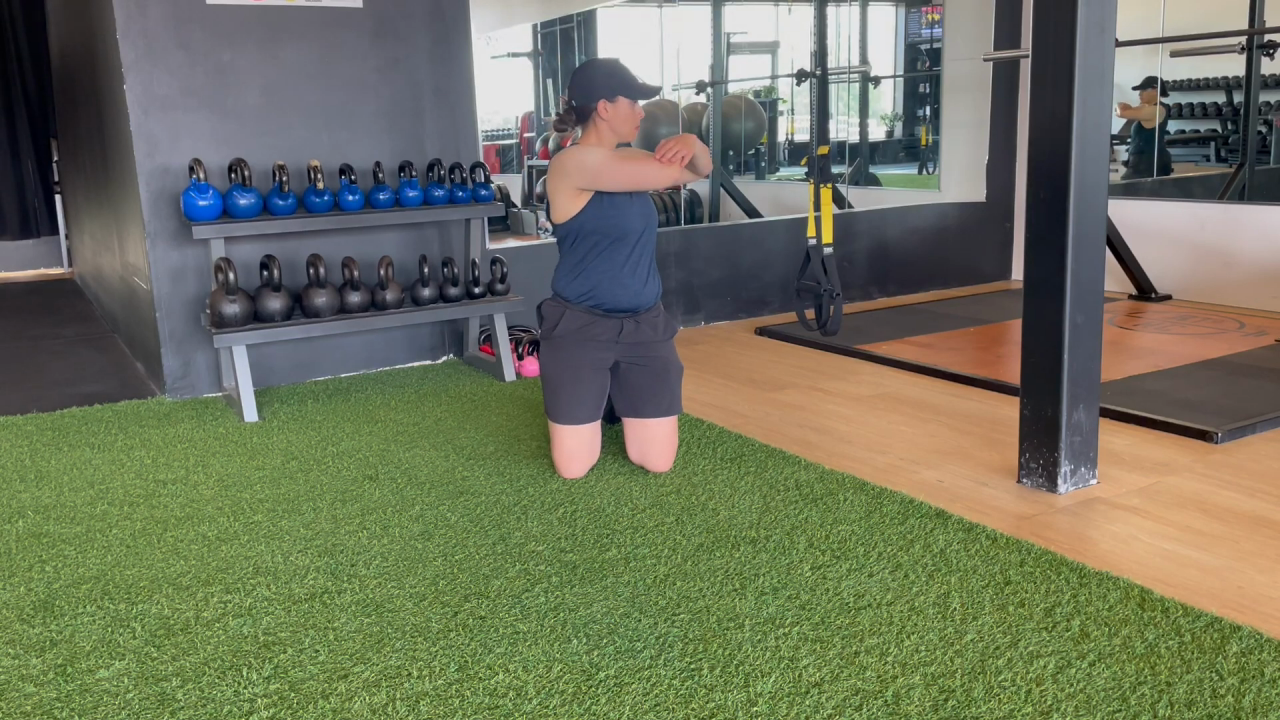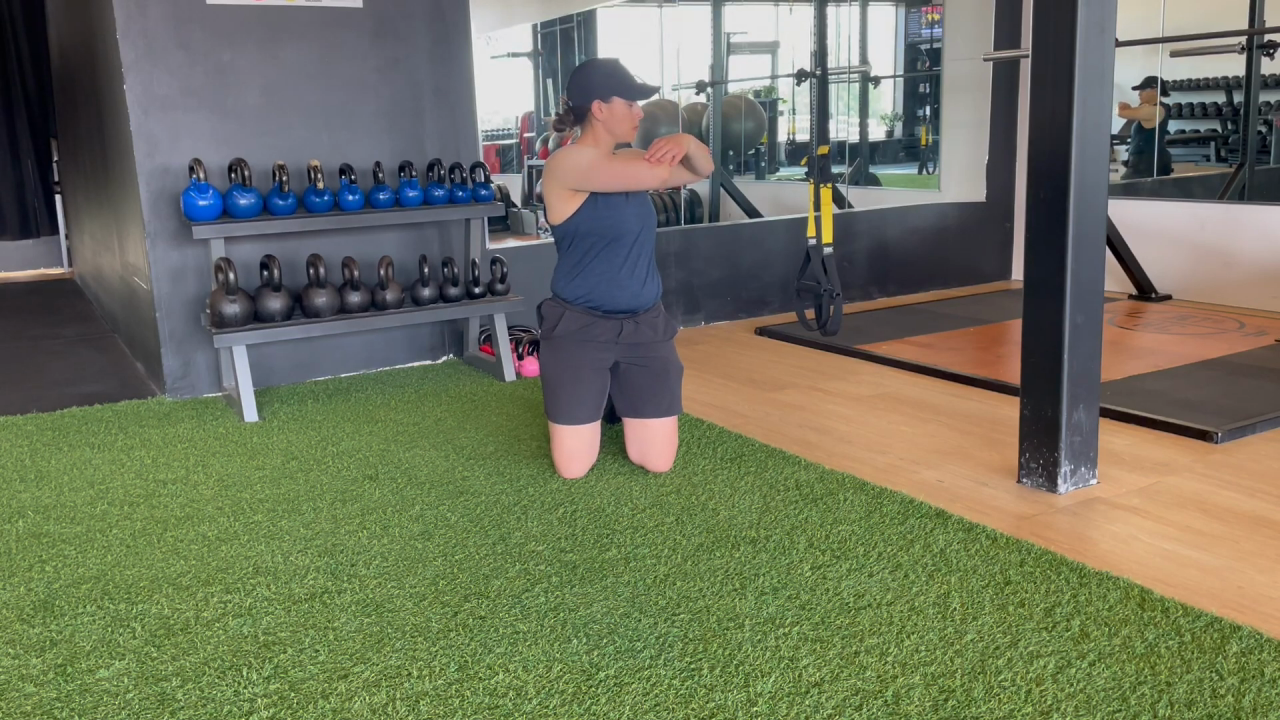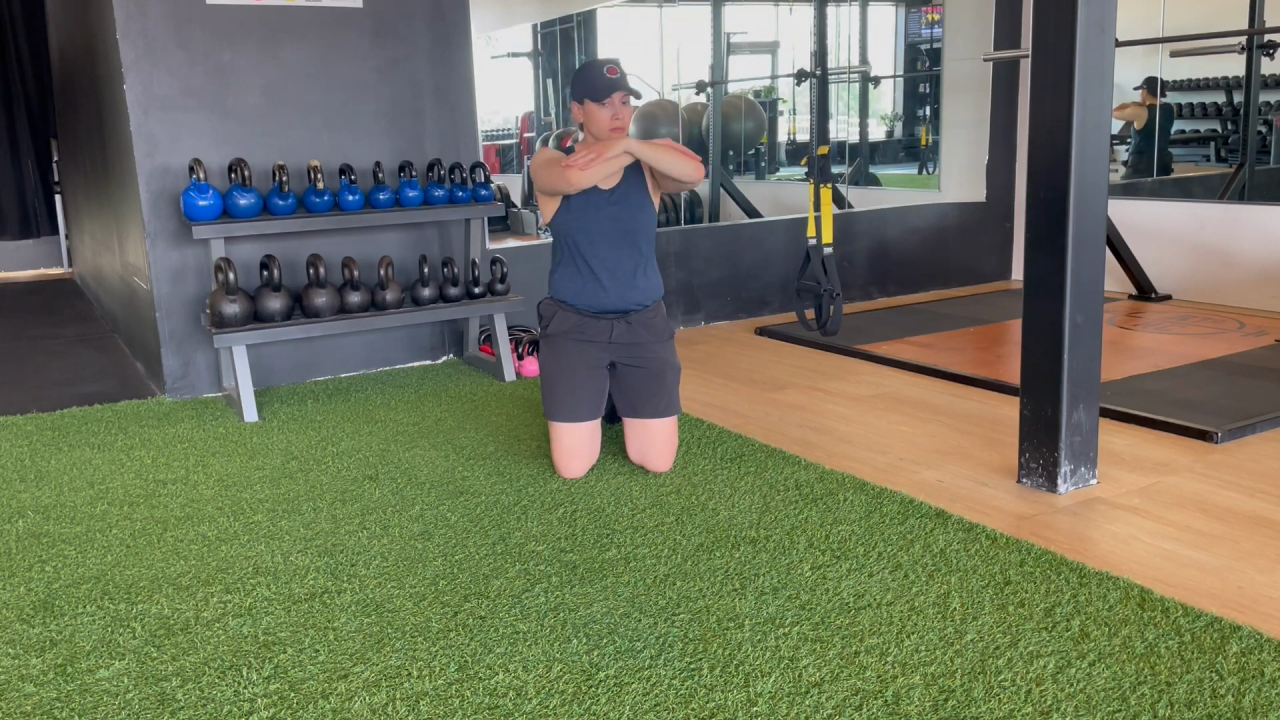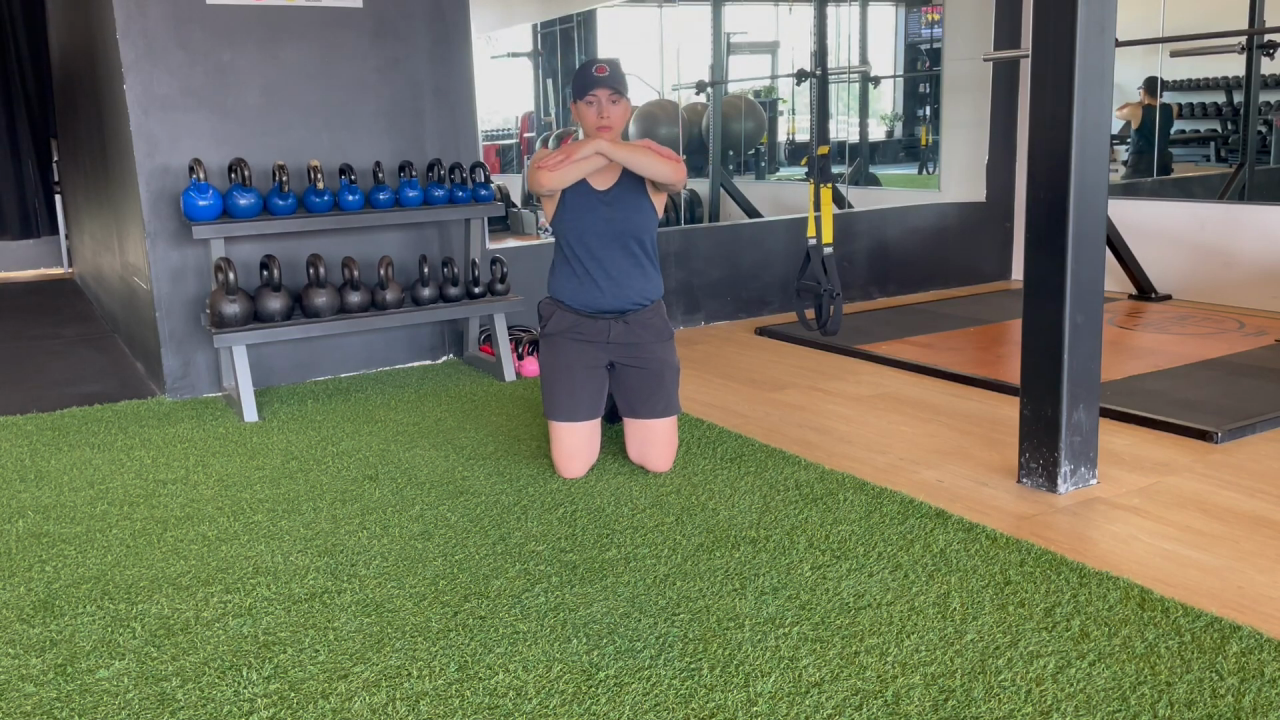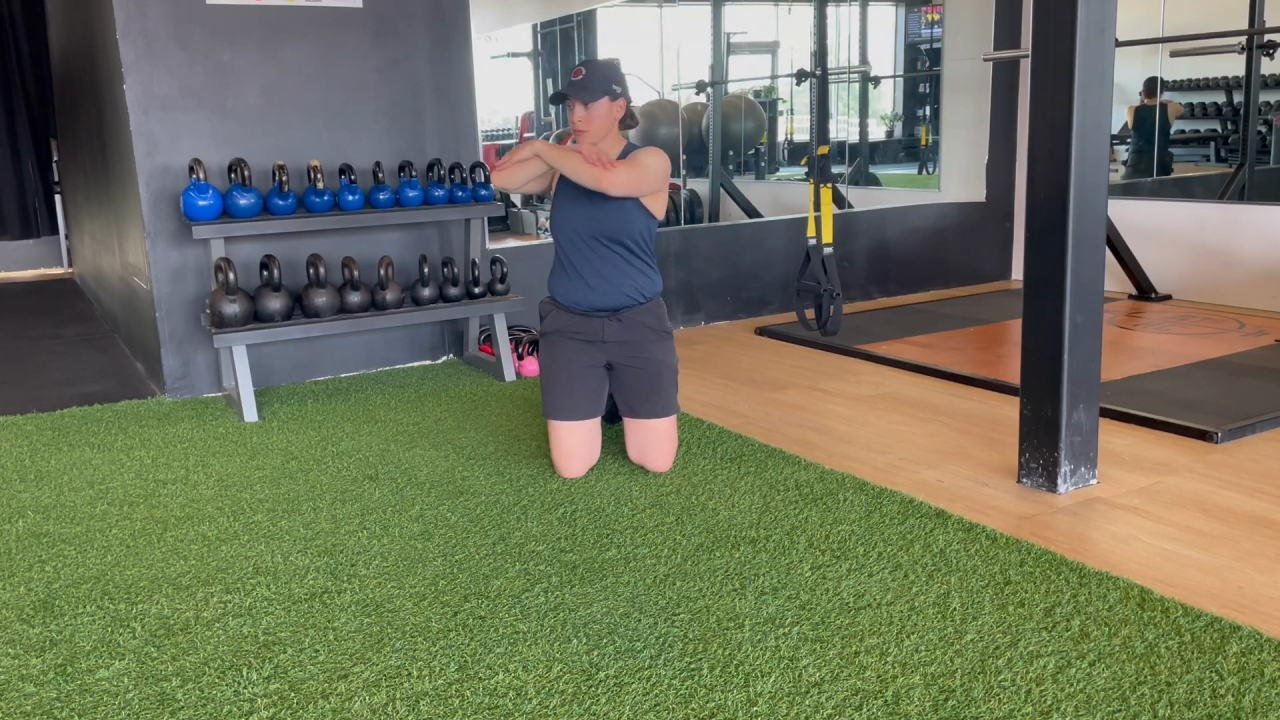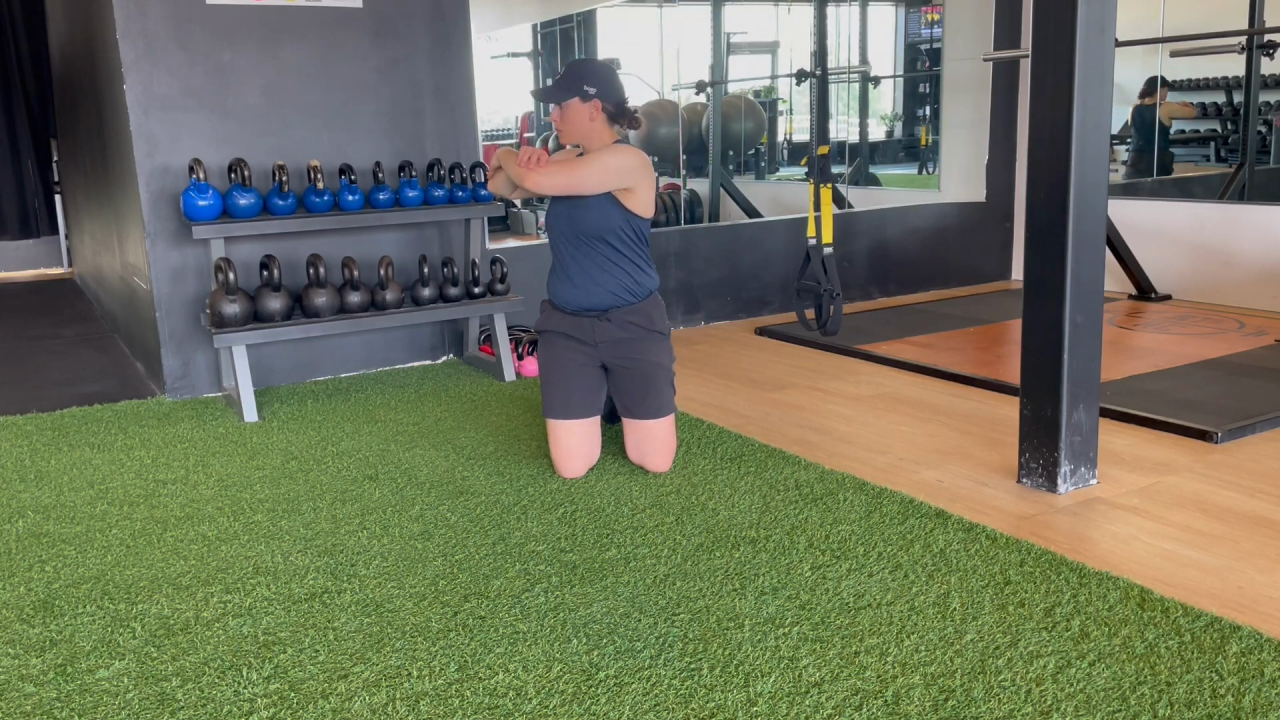
dt=0.5s
person 1, frame 1
left shoulder: (629, 162)
right shoulder: (572, 163)
left elbow: (700, 170)
right elbow: (664, 173)
left wrist: (691, 142)
right wrist: (678, 149)
left hip: (646, 326)
right hip: (579, 328)
left knee: (658, 463)
right knee: (573, 468)
left ankle: (618, 398)
right ankle: (599, 401)
person 1, frame 2
left shoulder: (628, 162)
right shoulder: (567, 163)
left elbow: (702, 169)
right elbow: (655, 173)
left wrist: (685, 141)
right wrist: (672, 147)
left hip: (645, 326)
right hip: (578, 329)
left knee: (657, 464)
right knee: (573, 468)
left ankle: (618, 399)
right ankle: (596, 402)
person 1, frame 3
left shoulder: (649, 168)
right shoulder: (551, 163)
left elbow: (694, 171)
right elbow: (574, 178)
left wrist: (629, 146)
right wrist: (639, 150)
left hip: (644, 326)
right hip: (574, 327)
left knee: (657, 463)
right knee: (572, 468)
left ankle: (619, 397)
right ankle: (598, 398)
person 1, frame 4
left shoulder: (650, 166)
right shoulder: (554, 160)
left elbow: (676, 173)
right elbow: (544, 181)
left wrist: (599, 145)
right wrist: (618, 152)
left hip: (642, 326)
right hip: (572, 327)
left knee: (657, 463)
right knee: (572, 468)
left ankle: (620, 396)
right ankle: (597, 399)
person 1, frame 5
left shoulder: (651, 162)
right shoulder: (563, 165)
left elbow: (607, 179)
right elbow: (502, 178)
left wrist: (543, 148)
right wrist: (554, 155)
left hip: (638, 326)
right hip: (570, 327)
left knee: (656, 463)
right knee: (571, 468)
left ankle: (619, 397)
right ankle: (599, 397)
person 1, frame 6
left shoulder: (628, 161)
right shoulder: (567, 162)
left elbow: (536, 180)
right elbow: (501, 187)
left wrist: (506, 154)
right wrist: (518, 160)
left hip: (632, 325)
right hip: (566, 326)
left knee: (656, 463)
right knee: (571, 468)
left ankle: (619, 395)
right ankle: (599, 396)
